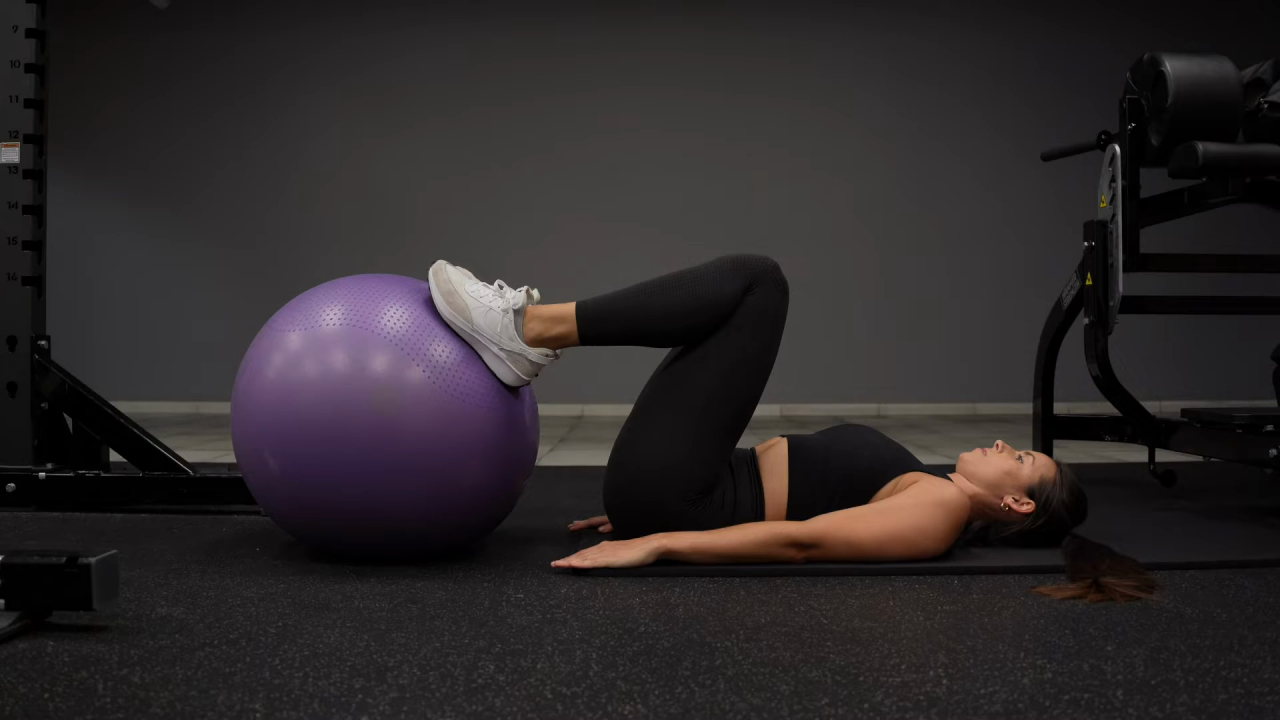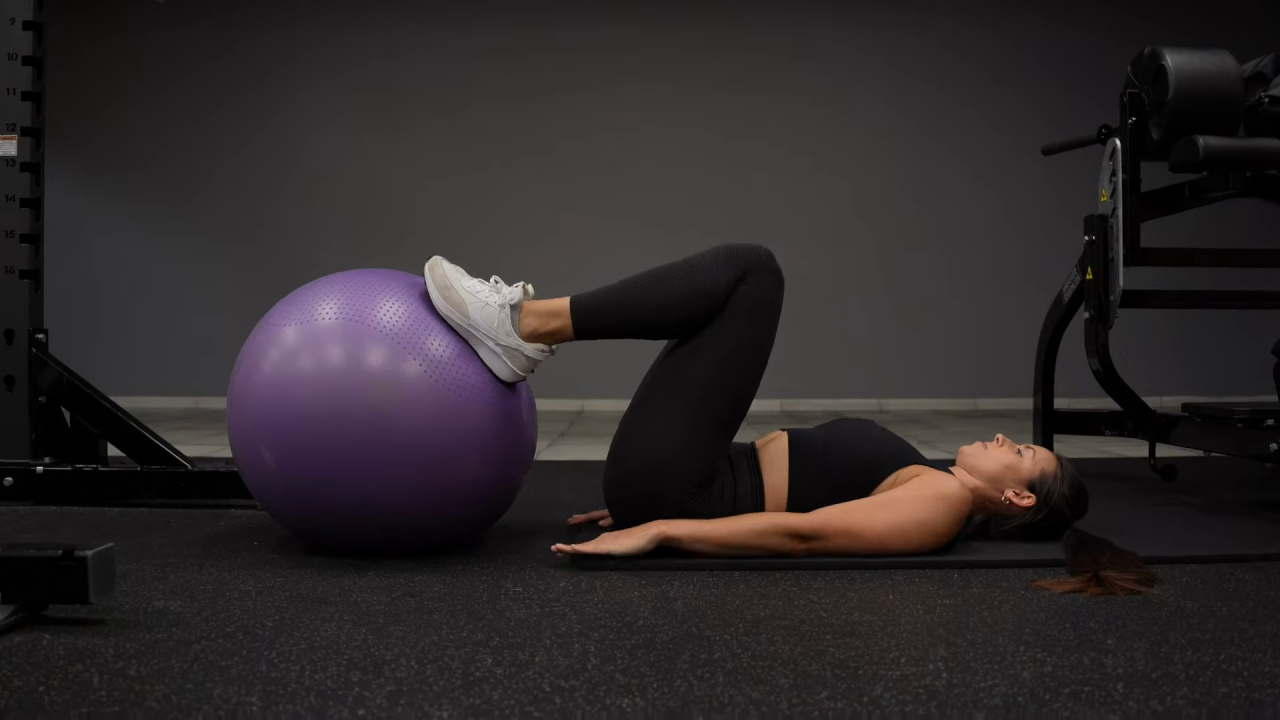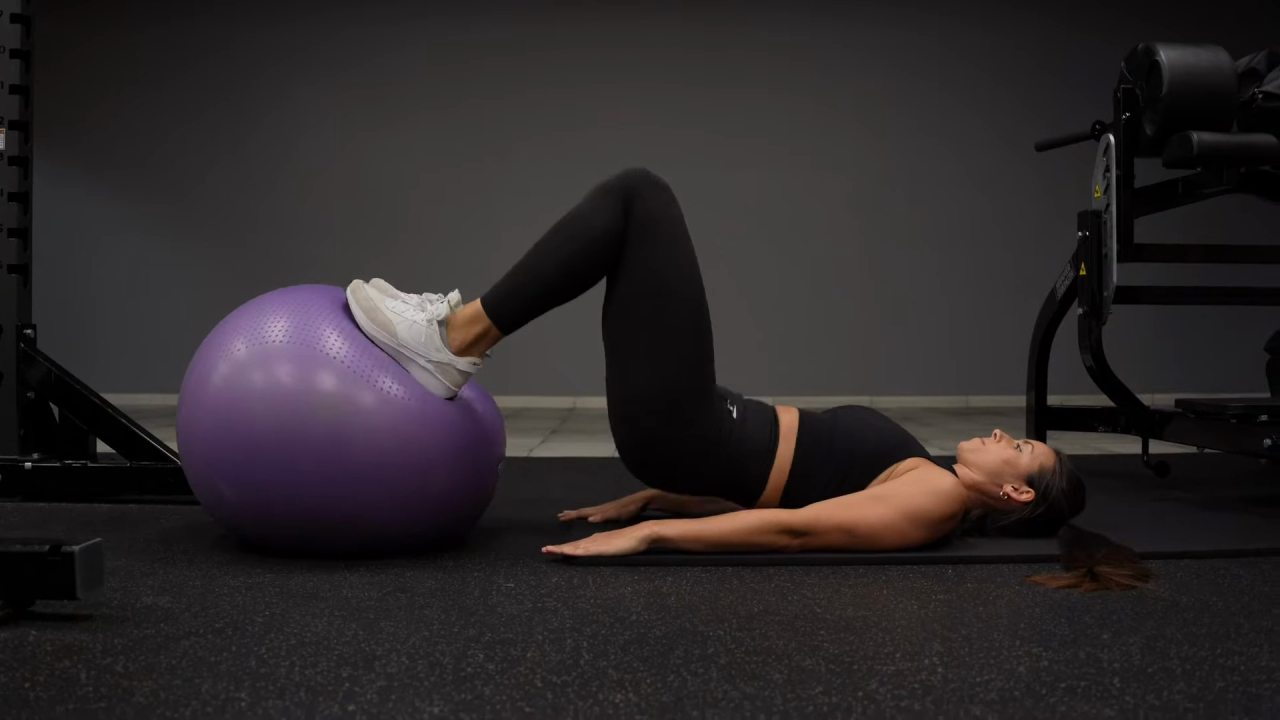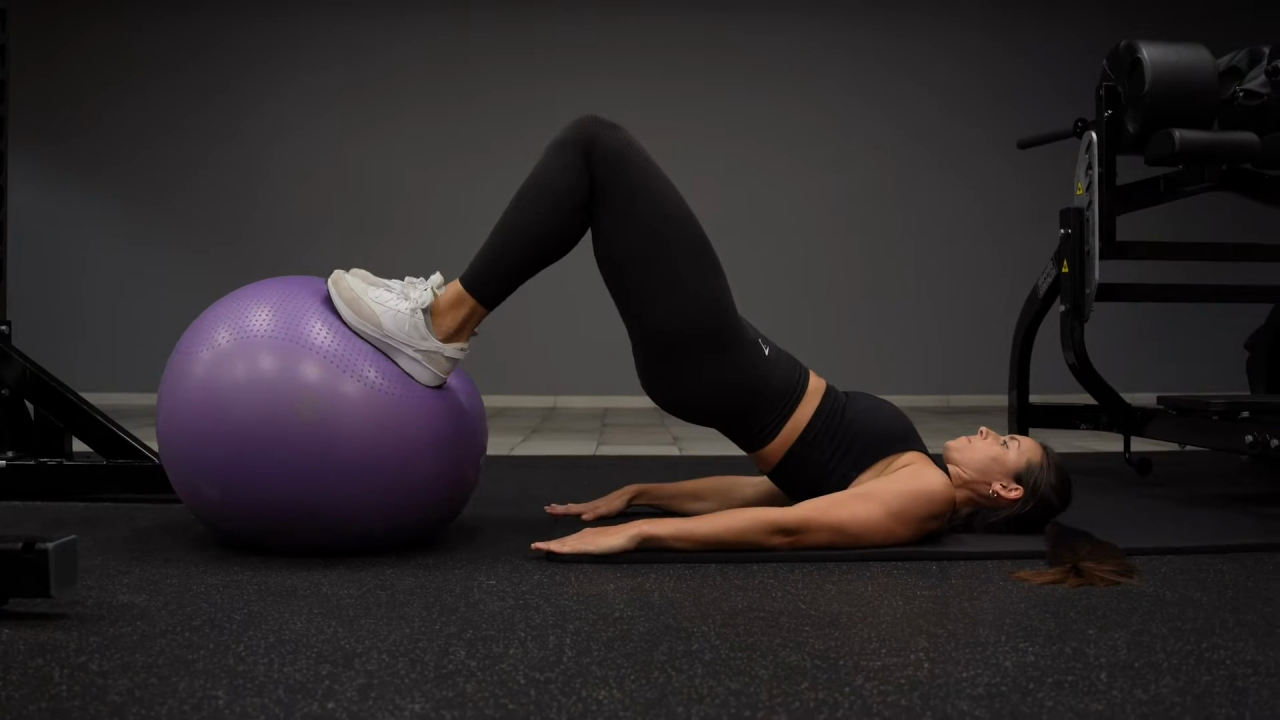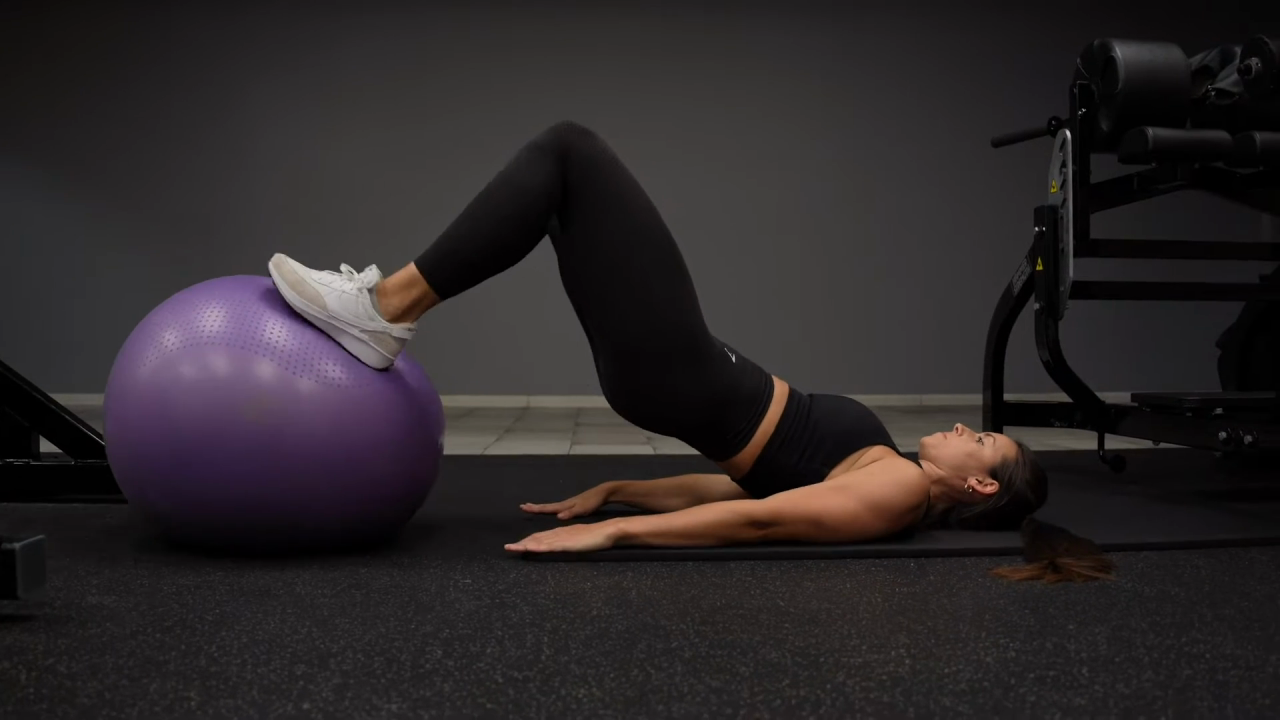
dt=0.5s
person 1, frame 1
left shoulder: (940, 511)
right shoulder: (925, 489)
left elbow: (805, 540)
left wrist: (661, 542)
right wrist: (646, 509)
left hip: (670, 493)
right hip: (674, 488)
left knee: (758, 281)
left ankle: (528, 330)
right ankle: (528, 335)
person 1, frame 2
left shoulder: (941, 505)
right shoulder: (927, 484)
left elbow: (805, 531)
left wrist: (660, 528)
right wrist: (644, 501)
left hip: (671, 487)
right hip: (678, 480)
left knee: (753, 271)
left ankle: (527, 327)
right ankle: (525, 328)
person 1, frame 3
left shoulder: (937, 502)
right shoulder: (927, 483)
left elbow: (796, 529)
left wrist: (649, 534)
right wrist: (645, 498)
left hip: (685, 434)
right hip: (697, 440)
left knee: (638, 194)
right knee: (635, 207)
left ankle: (455, 341)
right ankle: (456, 336)
person 1, frame 4
left shoulder: (925, 496)
right shoulder: (919, 482)
left elbow: (783, 526)
left wrist: (638, 534)
left hip: (703, 358)
right hip: (712, 364)
left knee: (592, 144)
right knee: (594, 161)
left ankle: (442, 326)
right ankle: (441, 315)
person 1, frame 5
left shoulder: (897, 493)
right shoulder: (891, 478)
left elbow: (762, 520)
left wrist: (614, 533)
left hip: (671, 371)
right hip: (680, 376)
left knee: (568, 147)
right knee: (568, 182)
left ankle: (383, 308)
right ankle: (387, 302)
